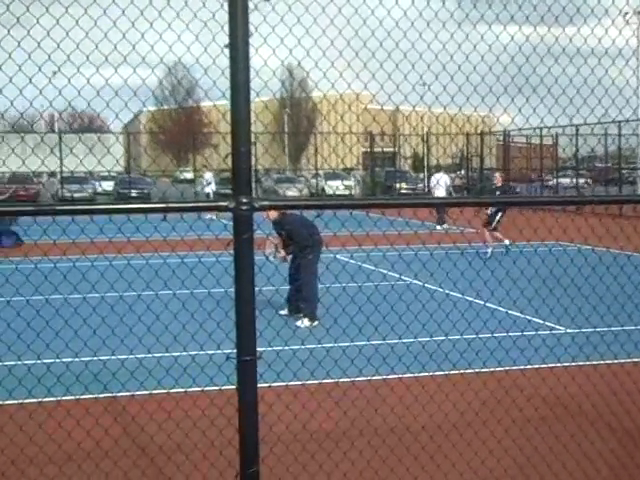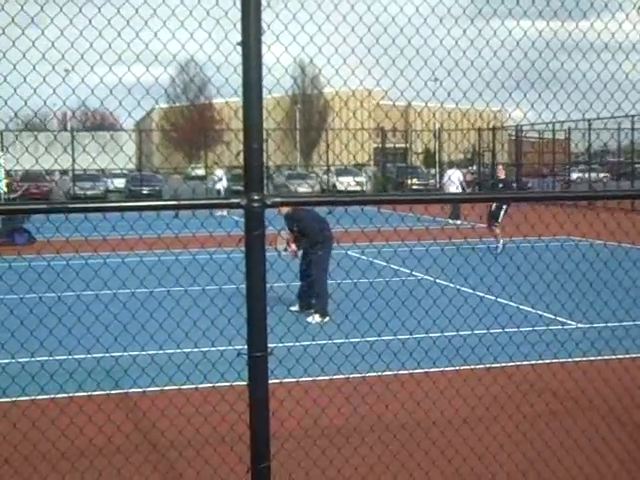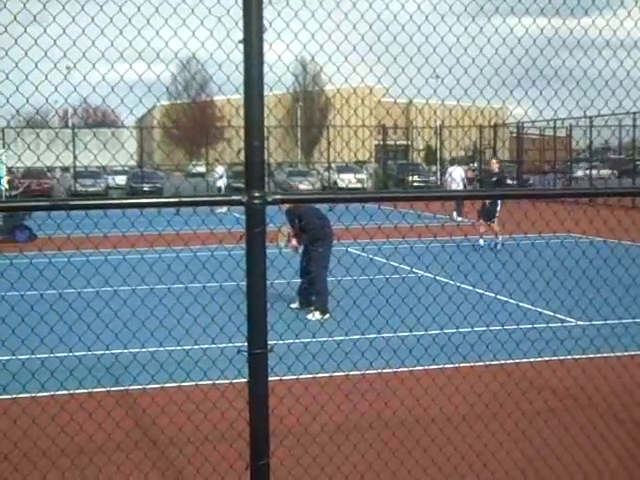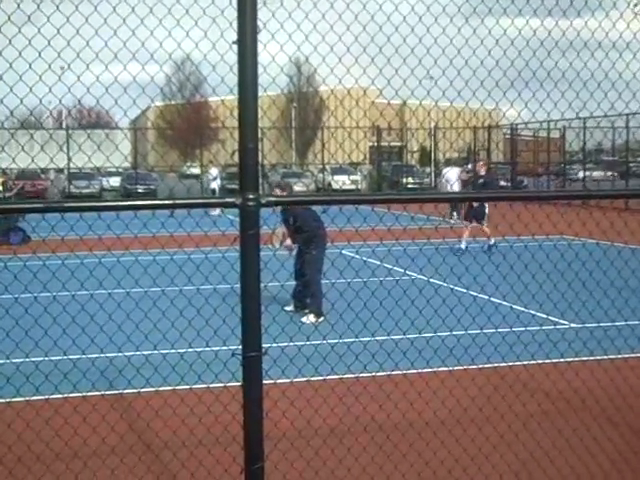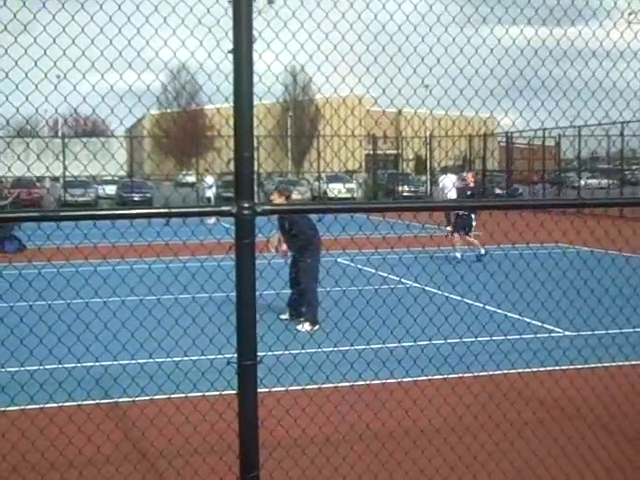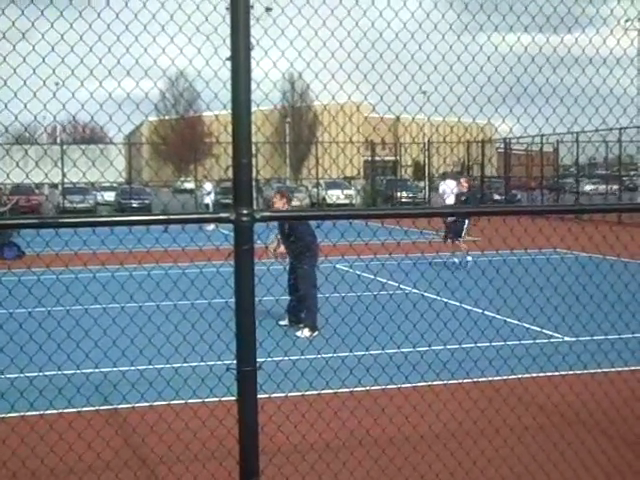
dt=0.1s
person 1, frame 1
left shoulder: (290, 220)
right shoulder: (277, 222)
left elbow: (304, 241)
right elbow: (286, 239)
left wrist: (287, 252)
right wrist: (281, 248)
left hip: (311, 246)
right hip: (300, 247)
left knee: (307, 280)
right knee: (294, 276)
left ankle: (311, 317)
right ankle: (294, 308)
person 1, frame 2
left shoulder: (302, 215)
right shoulder: (289, 216)
left elbow: (316, 236)
right elbow: (298, 234)
left wrist: (298, 246)
right wrist: (292, 242)
left hip: (322, 242)
right hip: (312, 243)
left knee: (318, 276)
right knee: (305, 272)
left ankle: (322, 313)
right ankle: (304, 304)
person 1, frame 3
left shoulder: (304, 210)
right shoulder: (290, 212)
left elbow: (316, 231)
right elbow: (296, 229)
left wrist: (298, 241)
right wrist: (293, 236)
left hip: (322, 239)
right hip: (311, 241)
left knee: (318, 274)
right knee: (305, 270)
left ankle: (322, 310)
right ankle: (304, 301)
person 1, frame 4
left shoulder: (298, 210)
right shoulder: (286, 210)
left elbow: (310, 231)
left wrist: (293, 241)
right wrist: (285, 235)
left hip: (316, 242)
right hip: (304, 243)
left knee: (312, 276)
right knee: (299, 273)
left ankle: (316, 313)
right ankle: (299, 303)
person 1, frame 5
left shoulder: (295, 215)
right shoulder: (282, 215)
left elbow: (306, 237)
left wrist: (288, 247)
right wrist: (280, 240)
left hip: (310, 250)
right hip: (298, 251)
left knee: (308, 284)
right knee: (295, 281)
left ankle: (311, 321)
right ankle: (294, 311)
person 1, frame 6
left shoulder: (295, 218)
right shoulder: (282, 218)
left elbow: (305, 242)
left wrist: (287, 250)
right wrist: (279, 244)
left hip: (307, 256)
right hip: (296, 257)
left knee: (307, 291)
right knee: (293, 288)
left ankle: (311, 327)
right ankle: (294, 317)
